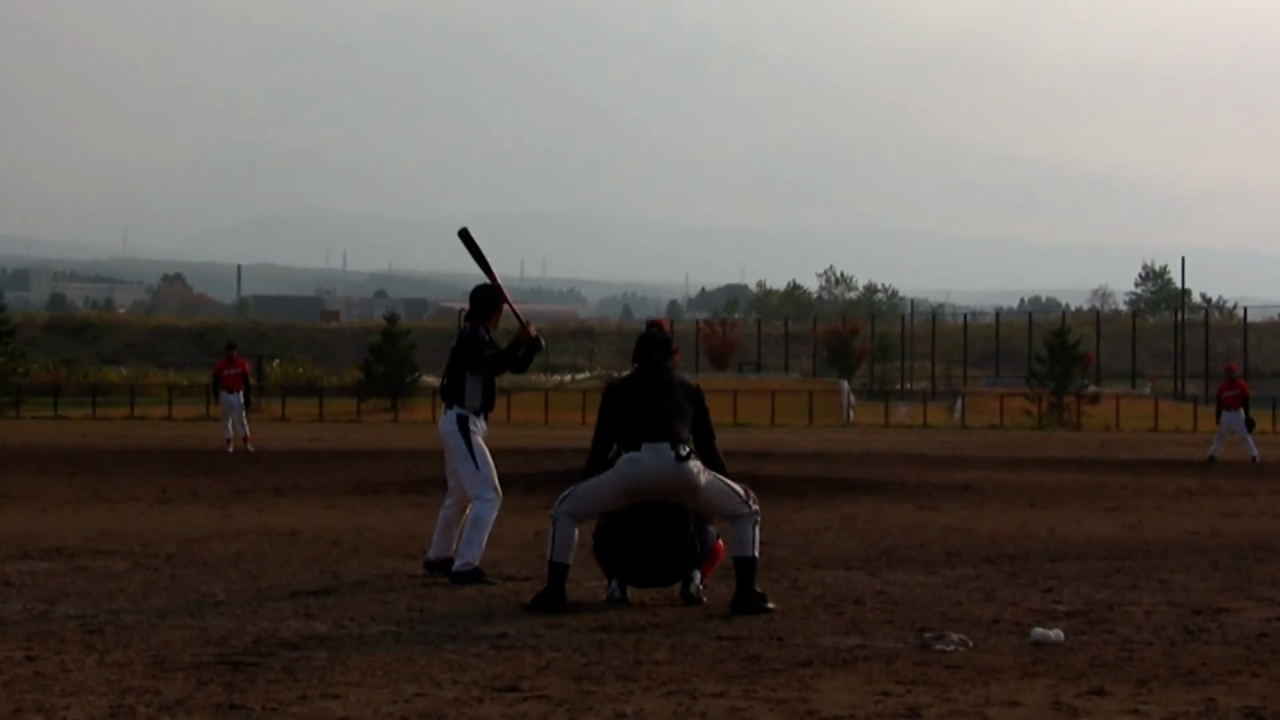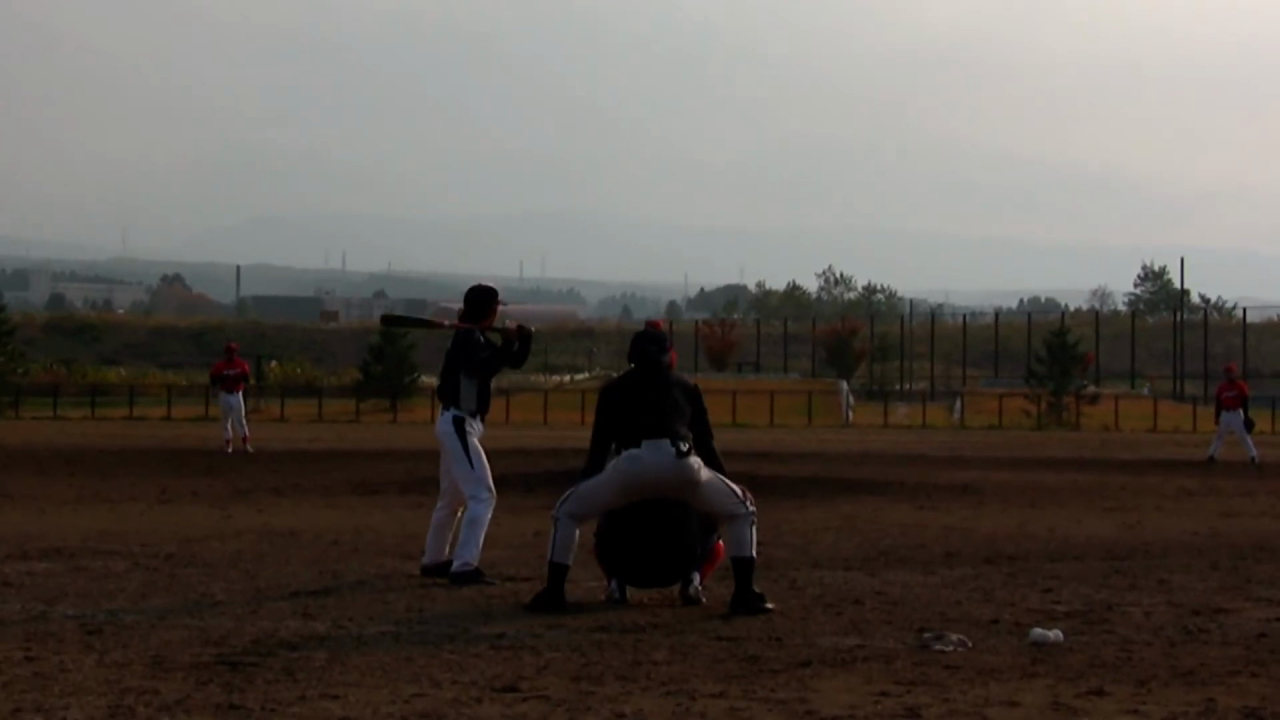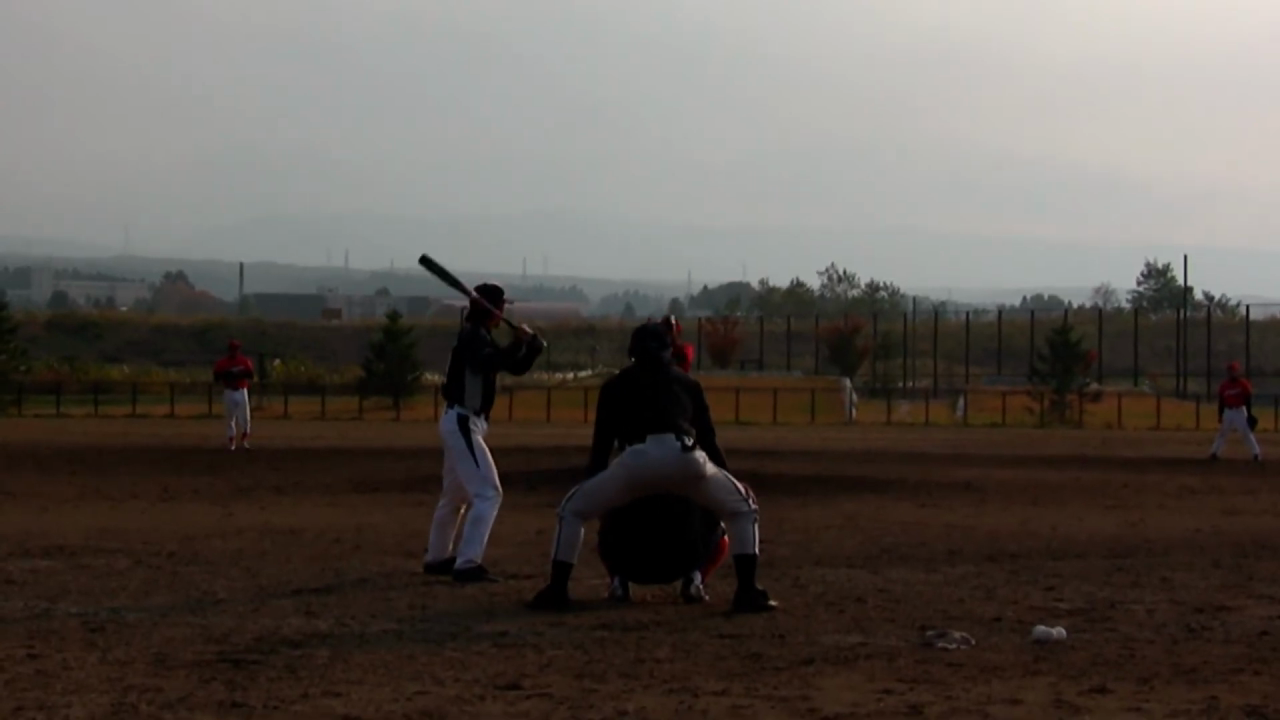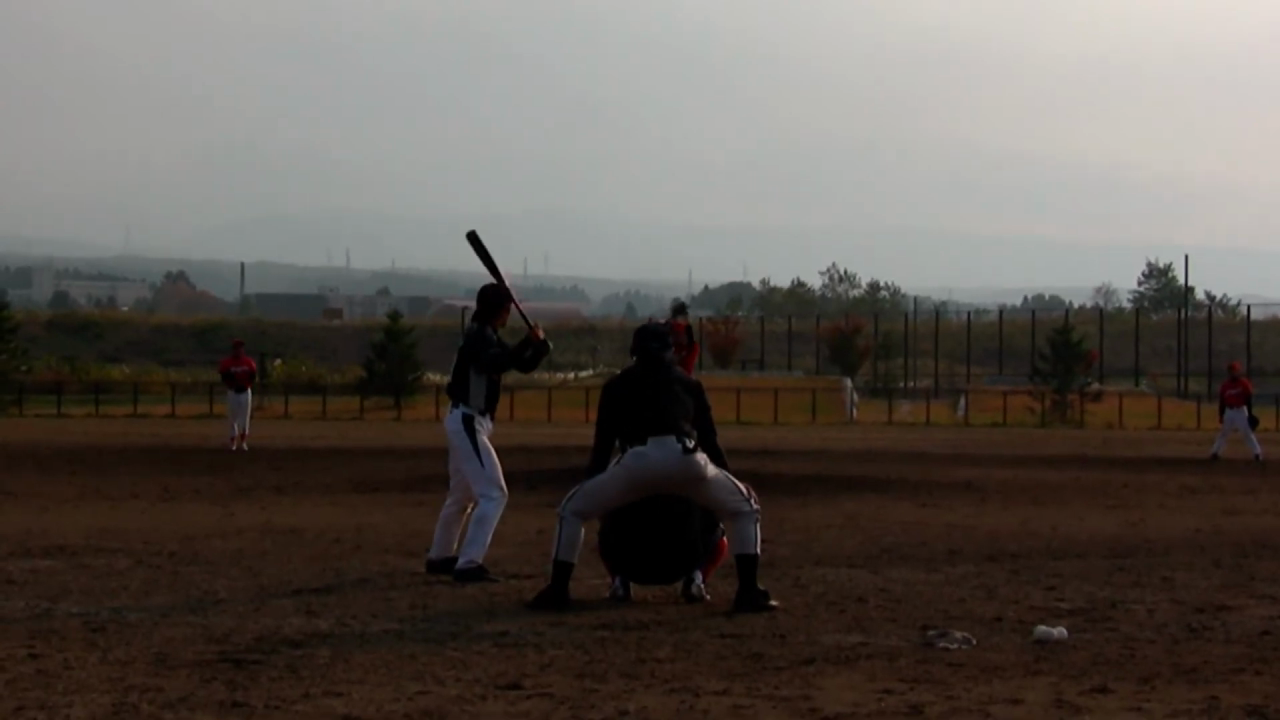
dt=0.4s
person 1, frame 1
left shoulder: (479, 337)
right shoulder: (473, 336)
left elbow: (516, 367)
right elbow: (493, 366)
left wrist: (530, 343)
right wrist: (520, 341)
left hip: (461, 422)
right hip: (462, 423)
left knee: (460, 495)
right knee: (488, 495)
left ankle: (438, 557)
right ankle: (465, 567)
person 1, frame 2
left shoulder: (478, 339)
right shoulder: (467, 338)
left elbow: (515, 362)
right elbow: (486, 369)
left wrist: (522, 337)
right wrist: (508, 342)
left hip: (460, 424)
right hip: (459, 424)
left knee: (452, 498)
right knee: (482, 496)
left ankle: (434, 561)
right ankle: (464, 567)
person 1, frame 3
left shoulder: (482, 338)
right shoulder: (473, 336)
left elbow: (516, 368)
right elbow: (491, 364)
left wrist: (532, 346)
right wrist: (518, 342)
left hip: (462, 422)
right hip: (462, 423)
left knee: (455, 495)
right knee: (488, 493)
left ankle: (437, 558)
right ankle: (467, 564)
person 1, frame 4
left shoulder: (488, 336)
right shoulder: (478, 335)
left elbow: (524, 366)
right elbow: (497, 365)
left wrist: (539, 346)
right wrist: (527, 342)
left hip: (467, 421)
right hip: (467, 422)
left knee: (462, 494)
right knee: (493, 493)
left ankle: (440, 556)
right ankle: (468, 564)
person 2, frame 1
left shoulder: (618, 390)
right shoulder: (689, 389)
left elbow: (601, 446)
right elbow: (707, 445)
left wrist: (585, 485)
right wrist: (726, 484)
left hip: (631, 469)
right hip: (681, 467)
left knee: (566, 510)
right knee: (746, 509)
left ankle: (554, 593)
right ankle: (746, 595)
person 2, frame 2
left shoulder: (614, 389)
right shoulder: (685, 387)
left elbow: (599, 447)
right elbow: (705, 443)
left wrist: (585, 486)
right wrist: (724, 484)
left hip: (632, 465)
right hip: (681, 463)
left knee: (567, 511)
right knee: (741, 510)
left ankle: (554, 593)
right ankle: (744, 595)
person 2, frame 3
left shoulder: (615, 385)
right shoulder: (686, 382)
left elbow: (602, 444)
right elbow: (708, 438)
left wrist: (591, 484)
right wrist: (726, 476)
left hip: (636, 461)
right hip: (685, 458)
left knee: (572, 509)
right knee: (743, 507)
left ankle: (557, 591)
right ankle: (747, 592)
person 2, frame 4
left shoulder: (617, 385)
right shoulder: (688, 383)
left elbow: (603, 444)
right elbow: (709, 439)
left wrist: (591, 483)
right wrist: (726, 477)
left hip: (637, 462)
right hip: (686, 460)
left knee: (572, 509)
right knee: (745, 507)
left ankle: (558, 591)
right ankle: (748, 592)
